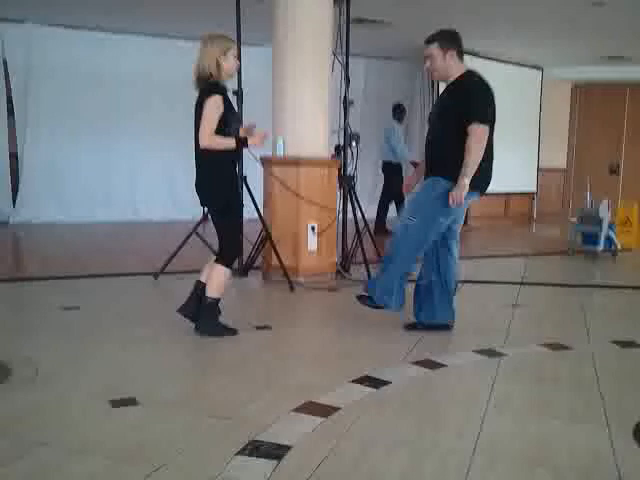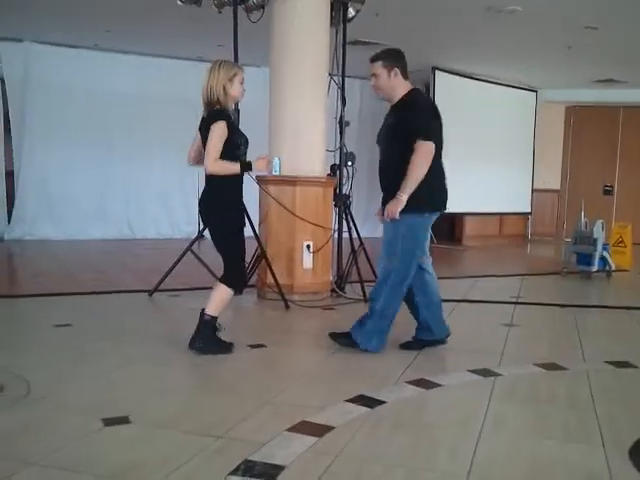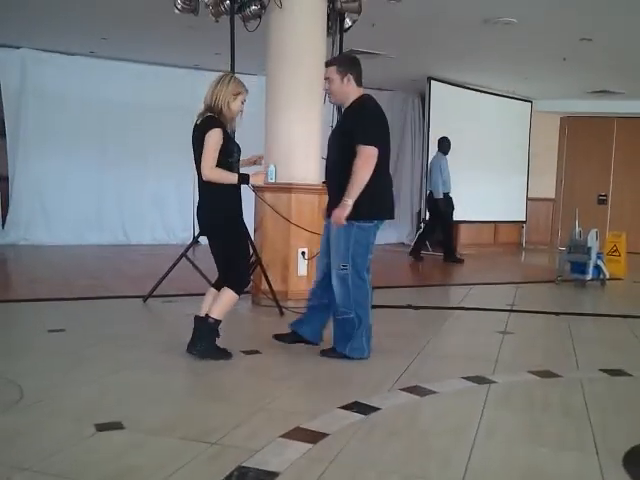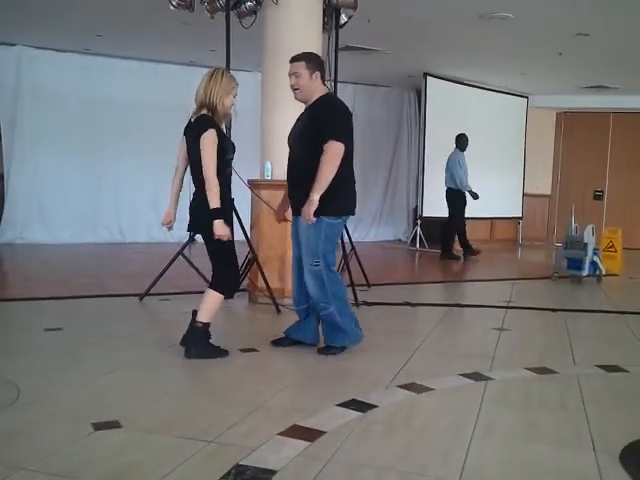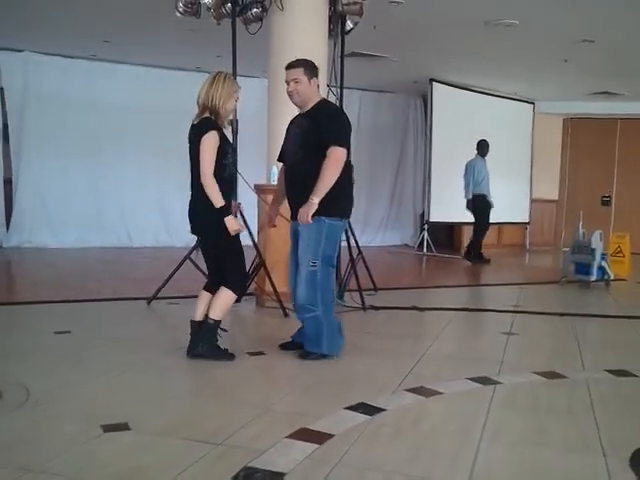
dt=0.5s
person 1, frame 1
left shoulder: (474, 88)
right shoulder: (451, 91)
left elbow: (479, 136)
left wrist: (463, 183)
right wrist: (420, 172)
left hip: (456, 181)
right hip: (443, 178)
left knee: (409, 231)
right knee: (440, 246)
left ankle: (383, 293)
right ankle: (436, 315)
person 1, frame 2
left shoulder: (419, 106)
right shoulder: (398, 110)
left elbow: (424, 153)
left wrist: (400, 197)
right wrist: (396, 199)
left hip: (416, 202)
right hip: (407, 202)
left knee: (397, 267)
right knee: (415, 265)
left ankle: (366, 335)
right ankle: (433, 330)
person 1, frame 3
left shoulder: (366, 111)
right shoulder: (352, 113)
left elbow: (367, 157)
left wrist: (347, 203)
left hip: (361, 211)
right hip: (344, 209)
left knee: (349, 275)
right knee: (328, 271)
left ankle: (353, 344)
right ankle: (308, 328)
person 1, frame 4
left shoulder: (331, 109)
right shoulder: (308, 113)
left elbow: (333, 154)
left wrist: (314, 198)
right wrist: (287, 199)
left hip: (324, 207)
right hip: (306, 207)
left knee: (317, 269)
right knee: (302, 271)
left ankle: (343, 332)
right ankle: (305, 330)
person 1, frame 5
left shoulder: (331, 115)
right shoulder: (296, 122)
left elbow: (336, 158)
right elbow: (287, 167)
left wrist: (314, 200)
right wrist: (276, 202)
left hip: (326, 210)
right hip: (302, 210)
left knee: (315, 274)
right knee: (301, 276)
left ankle: (325, 341)
right ankle: (310, 334)
person 2, frame 1
left shoulder: (209, 91)
right shoulder: (215, 92)
right elbow: (205, 140)
left wrist: (239, 134)
right wrist: (245, 141)
left hip: (216, 180)
right hip: (218, 181)
left knee: (228, 246)
right knee: (230, 248)
left ankle: (197, 303)
right ankle: (207, 317)
person 2, frame 2
left shoulder: (213, 117)
right shoulder: (221, 118)
left elbow: (194, 158)
right elbow: (211, 165)
right wrist: (250, 165)
left hip: (221, 204)
right hip: (222, 206)
left knee: (232, 269)
right knee: (235, 272)
left ankle: (207, 331)
right ankle: (203, 334)
person 2, frame 3
left shoulder: (207, 124)
right shoulder: (213, 126)
right elbow: (208, 172)
left wrist: (243, 162)
right wrist: (247, 179)
left hip: (217, 212)
right hip: (221, 213)
left knee: (227, 275)
right knee: (239, 276)
left ankle: (201, 336)
right ankle: (204, 339)
person 2, frame 4
left shoulder: (194, 124)
right shoulder: (210, 126)
left elbow: (180, 169)
right elbow: (210, 175)
left wrist: (172, 207)
right wrist: (218, 216)
left hip: (205, 209)
right hip: (212, 211)
left knee: (226, 273)
right knee: (226, 276)
left ankle: (196, 332)
right ankle: (197, 340)
person 2, frame 5
left shoulder: (198, 125)
right shoulder: (211, 127)
right elbow: (207, 176)
left wrist: (225, 204)
right wrist: (226, 213)
left hip: (203, 212)
right hip: (213, 214)
left knee: (217, 276)
right knee: (236, 276)
left ankle: (199, 338)
right ankle: (206, 339)
person 3, frame 1
left shoulder: (397, 127)
right shoulder: (393, 128)
right elbow: (398, 148)
right wrist: (411, 160)
left hip: (394, 164)
right hip: (391, 165)
left knee: (398, 196)
right knee: (387, 196)
right ankle: (380, 226)
person 3, frame 2
left shoulder: (419, 148)
right shoulder: (414, 148)
right elbow: (411, 169)
left hip: (417, 185)
right hip: (413, 186)
left knee: (418, 215)
right knee: (416, 215)
person 3, frame 3
left shoulder: (442, 159)
right shoulder: (437, 160)
right elbow: (436, 181)
left wrist: (444, 198)
right wrist: (440, 199)
left hip: (442, 196)
right hip: (439, 197)
left knee: (431, 226)
right knee: (447, 226)
left ankle: (416, 250)
right ankle: (450, 255)
person 3, frame 4
left shoulder: (460, 156)
right shoulder: (455, 157)
right elbow: (458, 177)
left wrist: (467, 191)
right wrist: (470, 191)
left hip: (458, 192)
right hip: (454, 193)
left knee: (460, 221)
right knee: (453, 222)
left ankle: (467, 248)
right ankle: (446, 252)
person 3, frame 5
left shoulder: (483, 163)
right shoulder: (472, 163)
right elbow: (468, 183)
left wrist: (488, 199)
right wrist: (469, 200)
left hip: (483, 199)
right hip: (476, 199)
left knee: (482, 226)
right knee: (481, 226)
left ankle: (476, 254)
right ankle: (471, 253)
